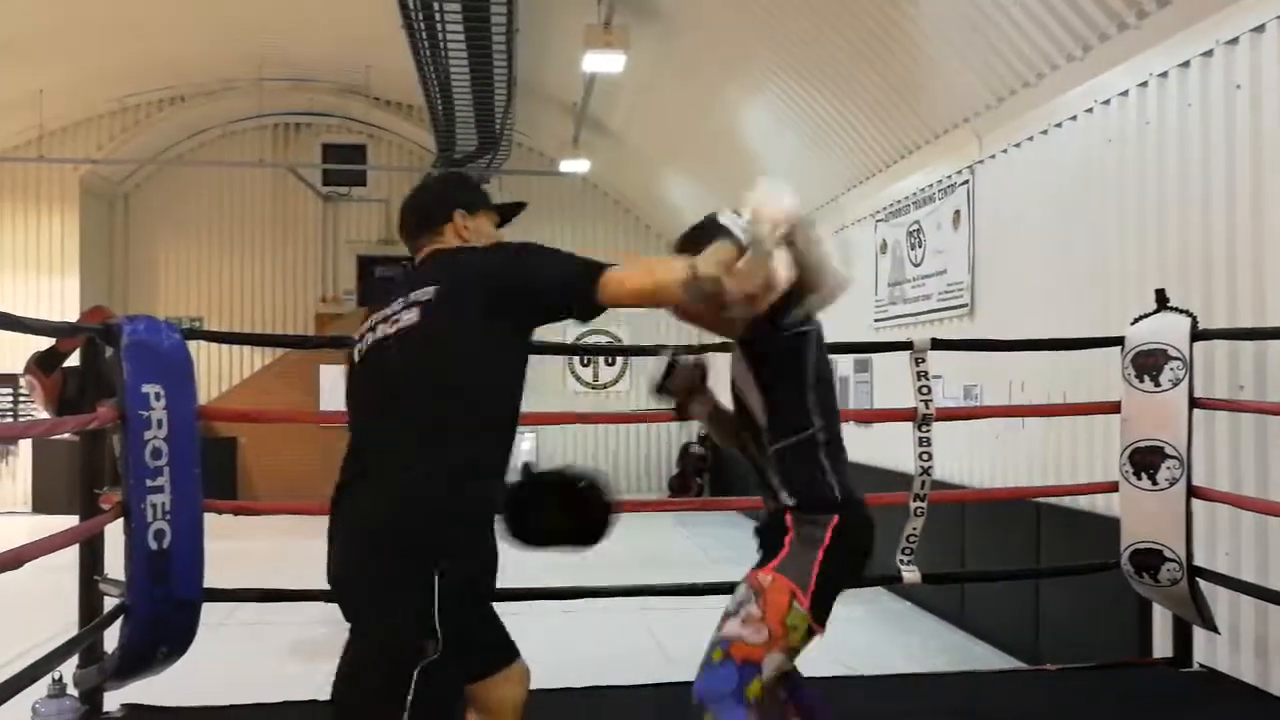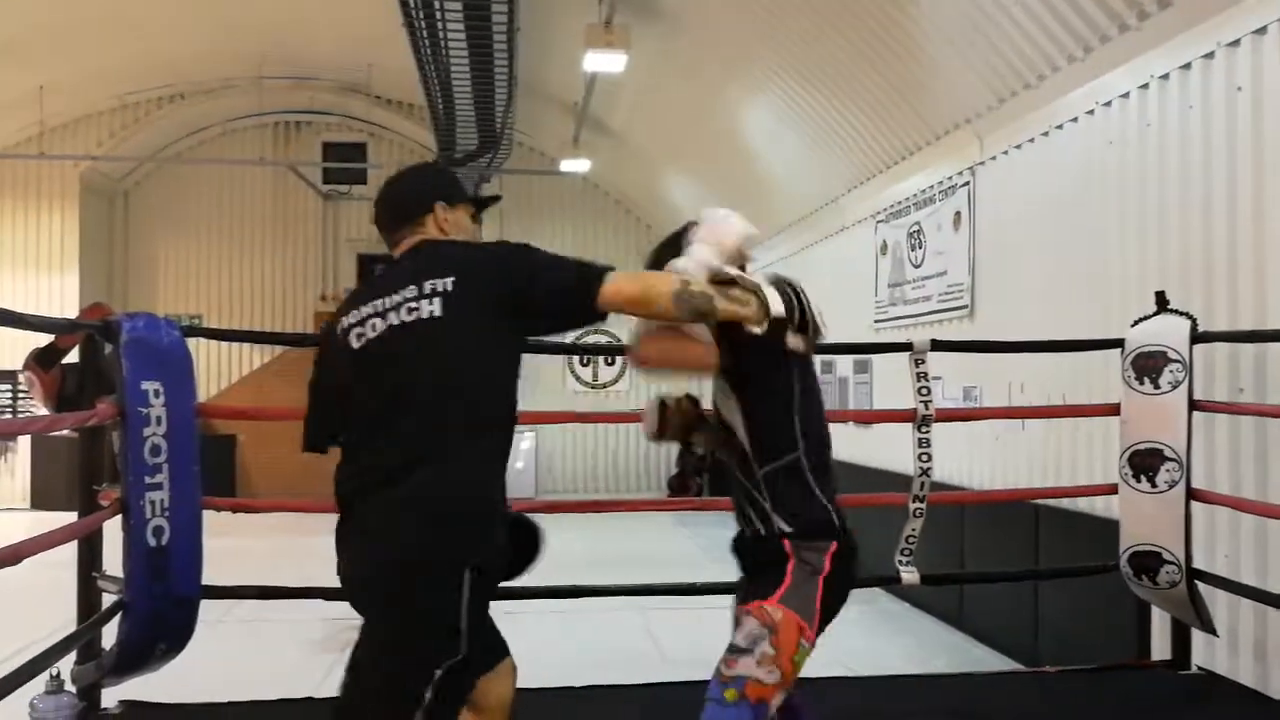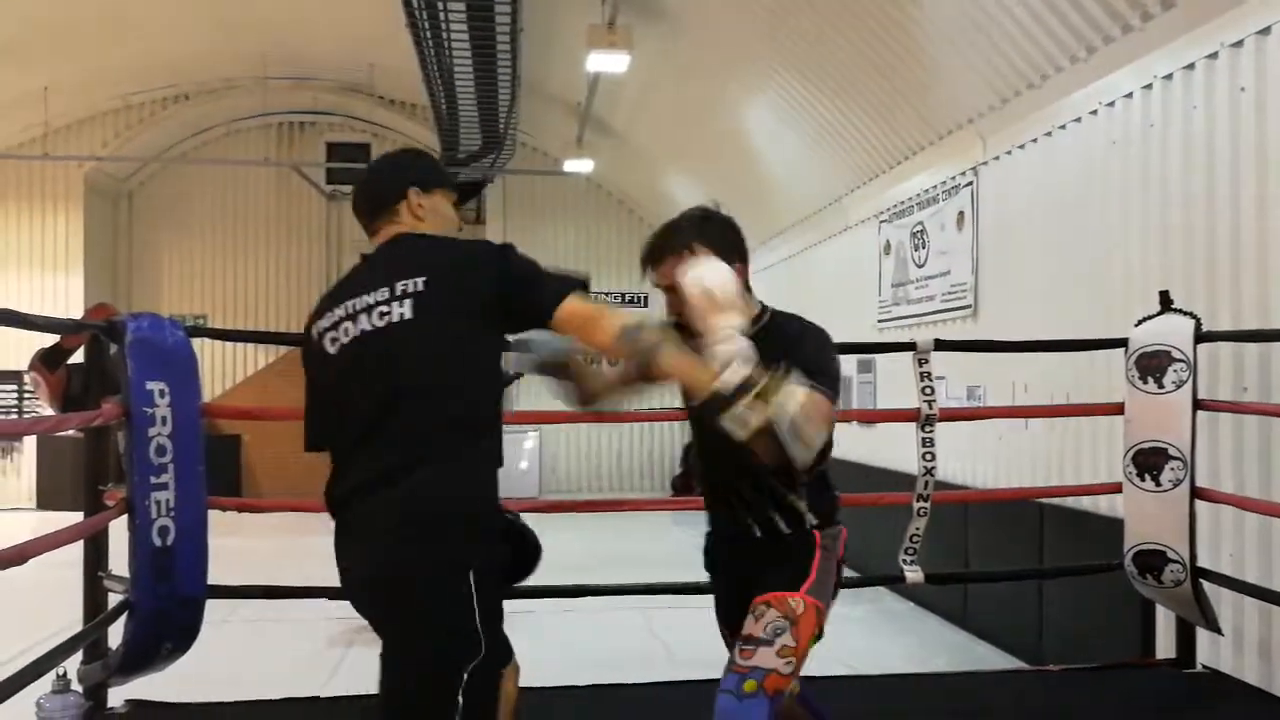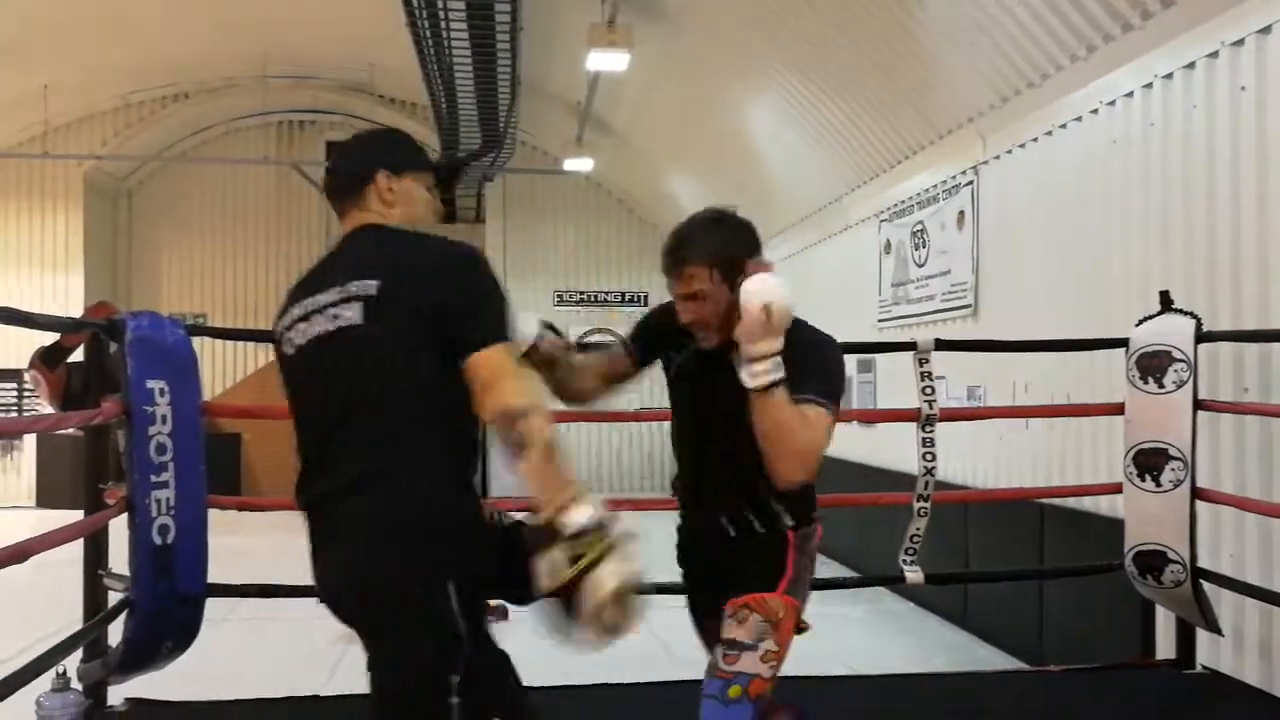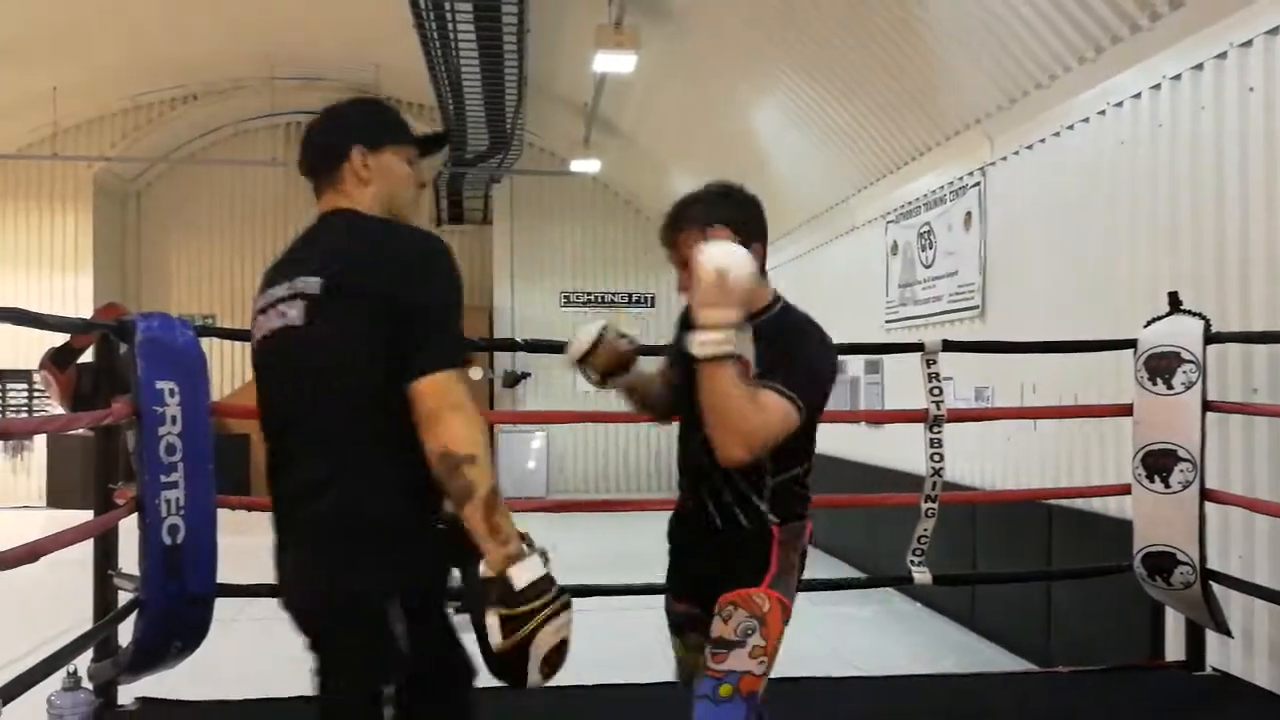
dt=0.1s
person 1, frame 1
left shoulder: (382, 325)
right shoulder: (493, 273)
right elbow: (637, 281)
left wrist: (495, 494)
right wrist: (748, 282)
left hip: (376, 543)
right hip: (422, 551)
person 1, frame 2
left shoulder: (349, 320)
right shoulder: (490, 269)
left elbow: (327, 444)
right elbow: (636, 291)
right wrist: (752, 305)
left hip: (379, 540)
right hip: (436, 547)
person 1, frame 3
left shoulder: (328, 315)
right shoulder: (475, 265)
right elbow: (596, 323)
right wrist: (724, 385)
left hip: (388, 547)
right hip: (443, 544)
person 1, frame 4
left shoulder: (301, 309)
right shoulder: (442, 267)
right elbow: (501, 387)
right wrist: (569, 516)
left hip: (348, 546)
right hip: (420, 548)
person 1, frame 5
left shoulder: (283, 281)
right shoulder: (404, 252)
right elbow: (444, 416)
right wrist: (509, 556)
left hip: (323, 550)
right hip: (373, 558)
person 2, frame 1
left shoulder: (773, 316)
right shoulder: (756, 342)
left elbow: (686, 297)
right elbow: (755, 443)
right wrist: (702, 403)
left hip: (817, 532)
right hip: (800, 528)
right knee: (765, 678)
person 2, frame 2
left shoulder: (756, 333)
right shoulder: (738, 349)
left elbow: (649, 350)
left wrist: (694, 266)
right wrist: (692, 424)
left hip: (804, 556)
right hip: (772, 550)
person 2, frame 3
left shoulder: (801, 342)
right shoulder: (682, 335)
left elbow: (796, 446)
right elbow: (607, 389)
left wrist: (727, 341)
right wrist: (570, 366)
left hip: (800, 547)
right hip: (731, 544)
person 2, frame 4
left shoulder: (813, 353)
right shoulder: (671, 328)
left elbow: (791, 469)
right elbow: (585, 384)
left wrist: (761, 358)
right wrist: (544, 349)
left hip: (773, 547)
right hip: (704, 542)
person 2, frame 5
left shoulder: (803, 344)
right shoulder: (692, 316)
left elbow: (736, 445)
right elbow: (665, 405)
left wrist: (717, 332)
right wrist: (616, 368)
left hip: (763, 540)
right hip: (695, 530)
right knee: (698, 675)
